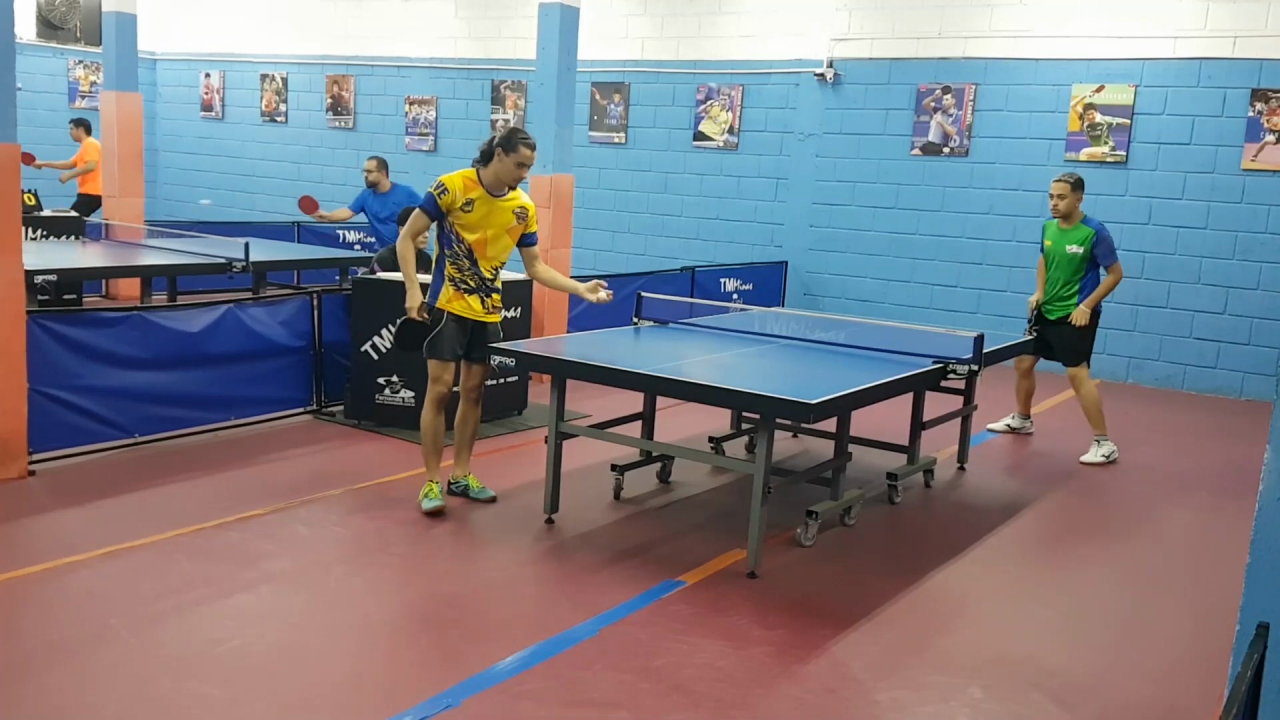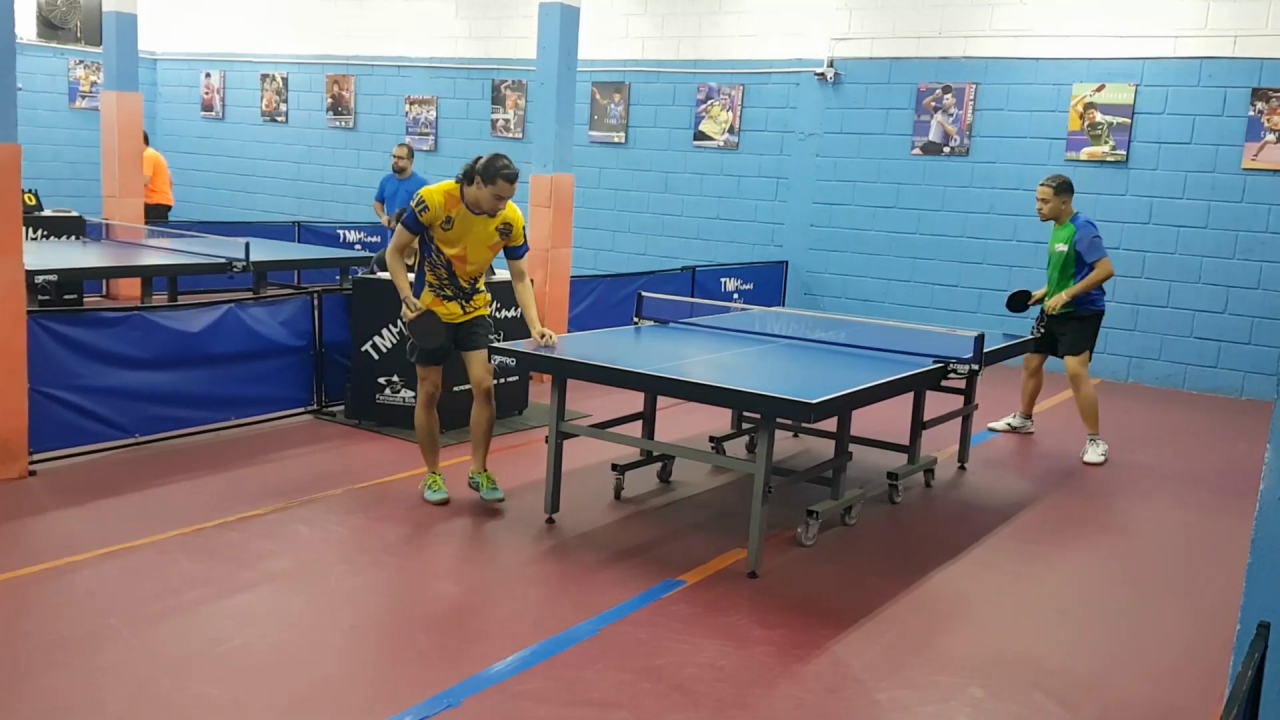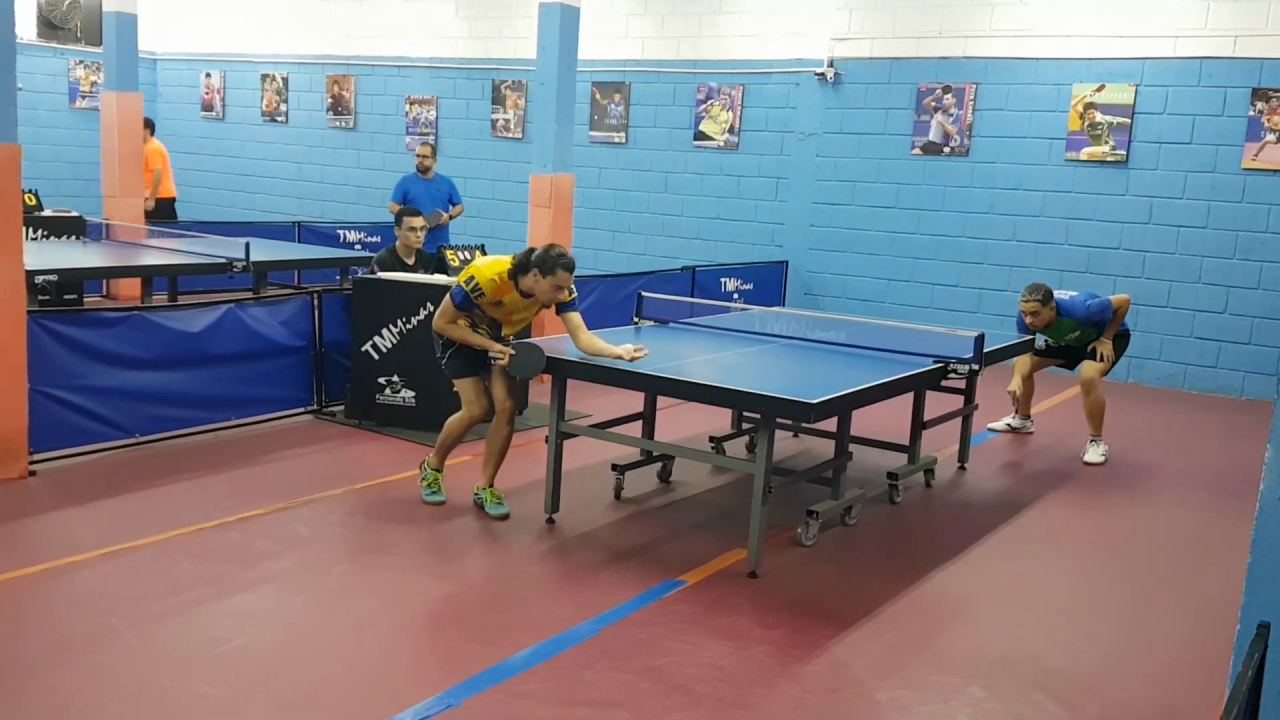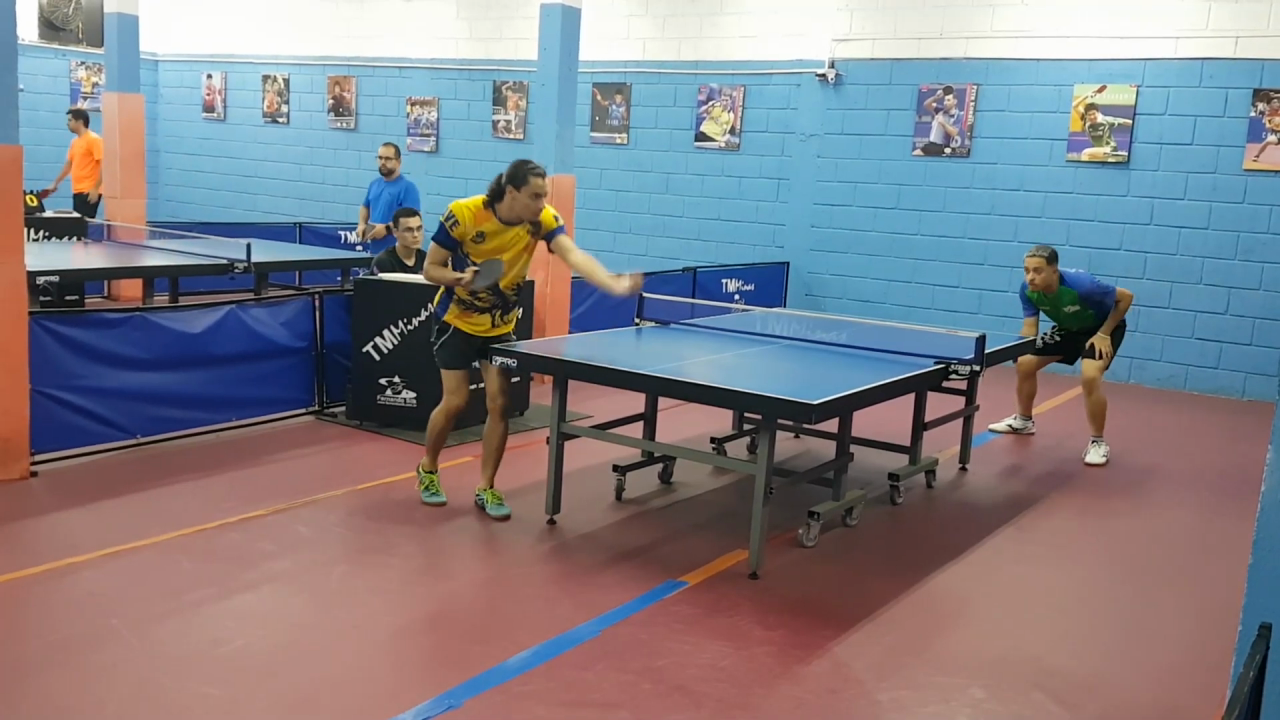
dt=1s
person 1, frame 1
left shoulder: (523, 207)
right shoulder: (452, 187)
left elbow: (535, 265)
right elbow: (407, 238)
left wrist: (579, 287)
right wrist: (413, 289)
left hip: (488, 311)
right hip: (447, 305)
left knee: (473, 391)
right knee: (439, 390)
left ankle: (461, 475)
right ankle: (431, 481)
person 1, frame 2
left shoulder: (511, 219)
right shoulder: (433, 199)
left elbow: (520, 278)
right elbow: (394, 251)
left wrist: (534, 325)
right wrist: (408, 298)
left hip: (475, 312)
right hip: (429, 312)
left knee: (484, 387)
right knee: (429, 392)
left ankle: (479, 472)
right ankle: (432, 474)
person 1, frame 3
left shoulder: (561, 288)
right shoulder: (484, 277)
left elbow: (581, 336)
right elbow: (442, 322)
left wrist: (616, 351)
right wrist: (488, 345)
left hip: (498, 339)
right hip: (457, 335)
left knee: (505, 407)
right knee: (475, 409)
left ankle: (485, 487)
right ankle: (431, 467)
person 1, frame 4
left shoulder: (542, 221)
right shoulder: (462, 213)
left elbow: (575, 257)
right elbow: (430, 268)
left wrist: (612, 283)
right wrist: (457, 277)
left hip: (500, 328)
right hip: (456, 323)
left knee: (498, 404)
right knee: (454, 401)
left ankle: (486, 489)
right ankle: (428, 470)
person 2, frame 1
left shoulder: (1095, 233)
right shoulder: (1048, 227)
left elbow: (1115, 274)
left wrist: (1087, 306)
right wrist: (1039, 292)
left hip: (1075, 316)
right hip: (1045, 313)
left knee: (1078, 375)
right knee: (1022, 363)
left ankle: (1104, 443)
right ankle: (1022, 419)
person 2, frame 2
left shoulder: (1082, 230)
right shoulder: (1052, 228)
left elbow: (1106, 269)
left wrist: (1066, 296)
right wrist: (1047, 289)
left hip: (1083, 313)
right hip: (1052, 311)
left knee: (1076, 373)
right knee: (1031, 363)
left ankle: (1095, 441)
right ankle: (1023, 419)
person 2, frame 3
left shoulder: (1079, 311)
right shoulder: (1026, 317)
left elbow: (1124, 300)
right elbow: (1025, 354)
left wrist: (1106, 339)
right wrist: (1017, 379)
left hip: (1109, 335)
right hip: (1069, 338)
left knee: (1089, 376)
right knee: (1021, 367)
left ankle: (1096, 442)
right ankle: (1022, 420)
person 2, frame 4
left shoulder: (1083, 287)
right shoulder: (1028, 290)
left elbow: (1126, 298)
right elbow: (1030, 327)
left wrist: (1104, 334)
left hip: (1102, 328)
right hip: (1068, 328)
left knee: (1090, 376)
right knee: (1025, 364)
left ankle: (1098, 442)
right ankle: (1024, 421)
